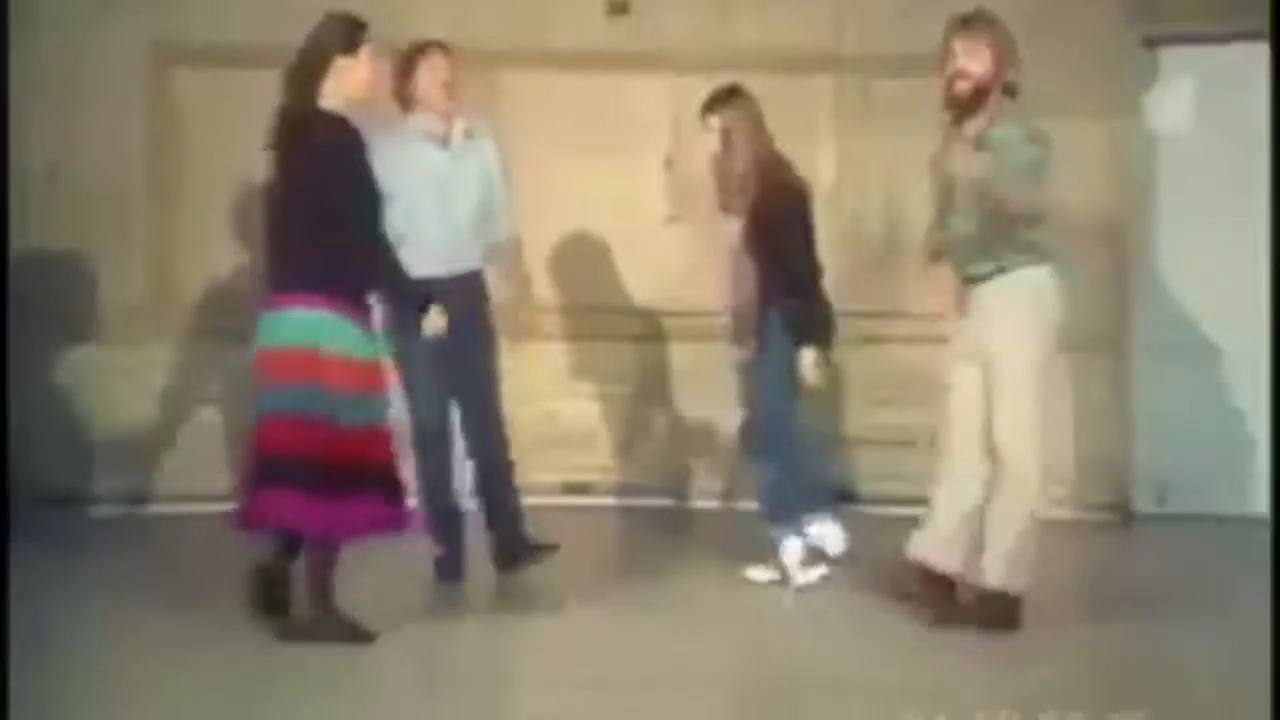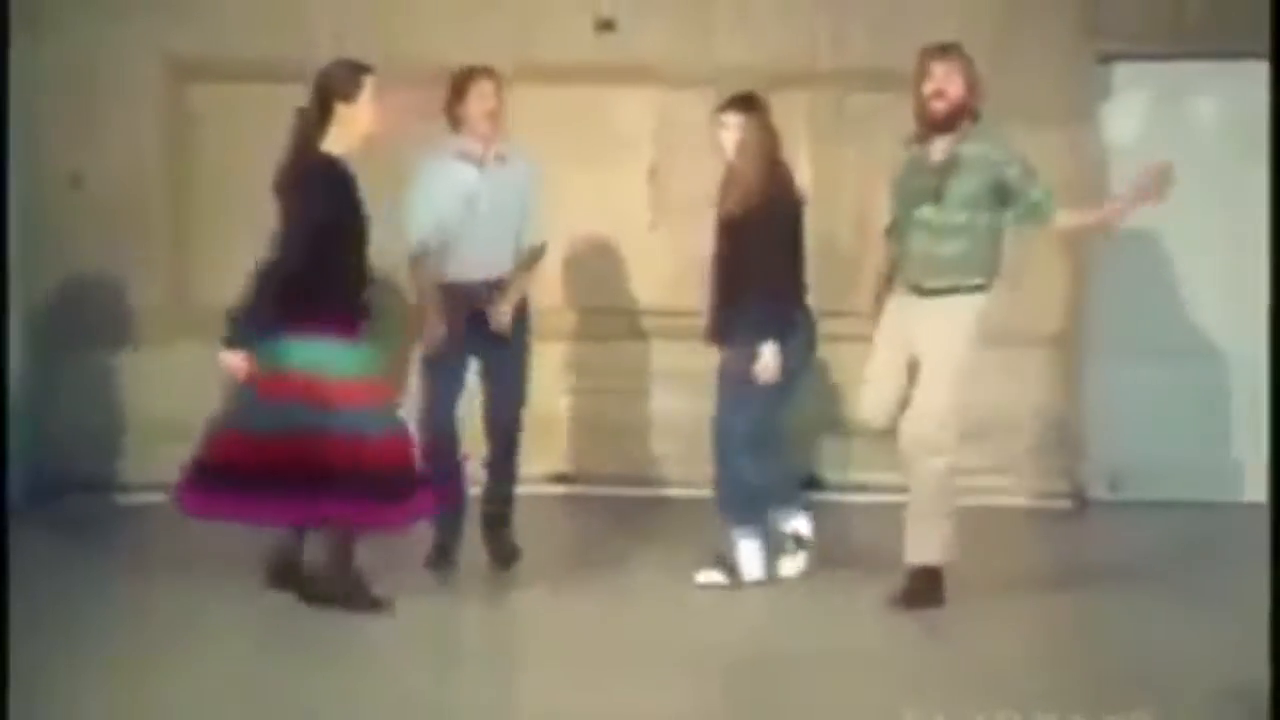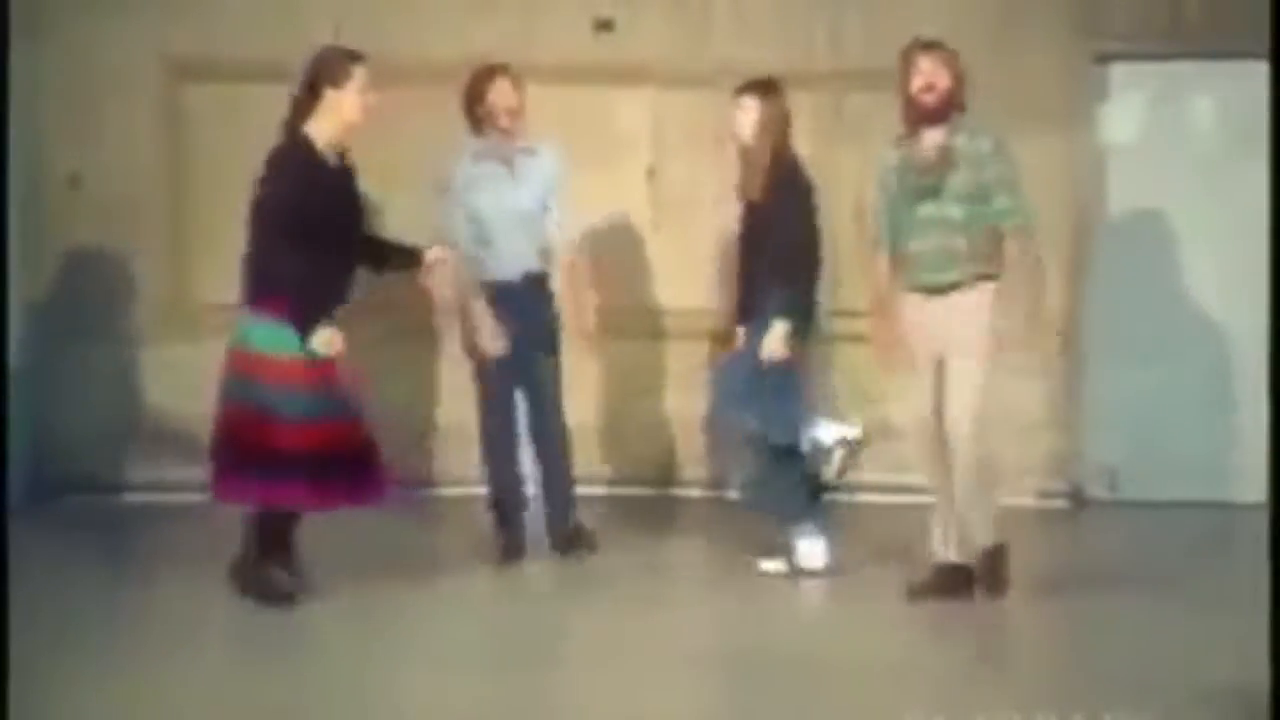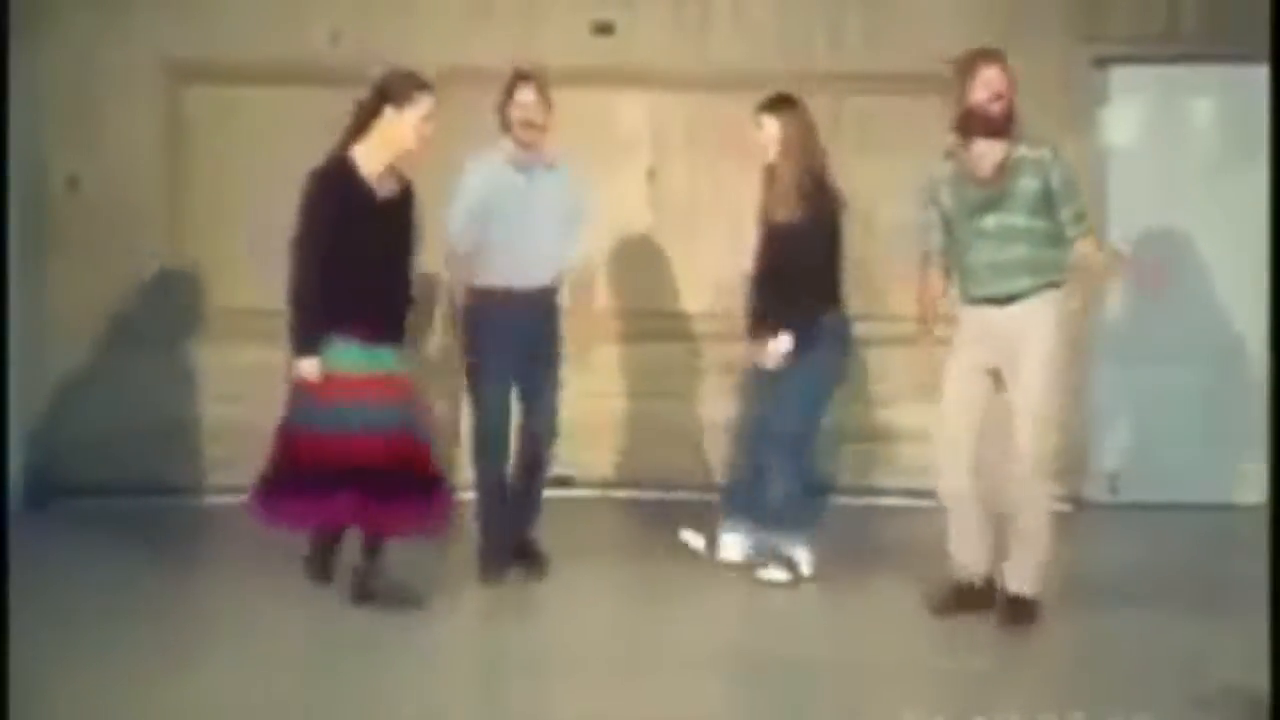
dt=0.7s
person 1, frame 1
left shoulder: (1020, 137)
right shoulder: (952, 139)
left elbow: (1016, 216)
left wrist: (982, 184)
right wrist: (933, 247)
left hip: (1018, 292)
right hip: (970, 297)
left knee: (1015, 444)
right knee: (964, 440)
left ankle: (1001, 589)
right ankle: (939, 564)
person 1, frame 2
left shoulder: (994, 156)
right shoulder: (911, 161)
left elbow: (1049, 214)
left wrist: (1125, 204)
right wrist: (870, 309)
left hip: (957, 308)
right hip: (905, 302)
left knee: (923, 433)
right knee: (872, 409)
left ankle: (926, 568)
person 1, frame 3
left shoulder: (984, 149)
right shoulder: (895, 162)
left elbow: (1016, 234)
right elbow: (886, 249)
right wrist: (884, 319)
left hip: (969, 304)
right hip: (918, 306)
left knee: (963, 428)
right knee: (931, 435)
left ankle: (985, 545)
right ankle: (952, 560)
person 1, frame 4
left shoulder: (1045, 162)
right shoulder: (944, 178)
left elbow: (1078, 235)
right elbow: (935, 260)
right wrist: (929, 327)
left hip: (1035, 315)
right hip: (975, 320)
left knee: (1029, 449)
right knee: (951, 441)
left ankle: (1023, 587)
right ankle: (971, 573)
person 2, frame 1
left shoulder: (302, 135)
right shoulder: (337, 138)
right elbow: (363, 237)
right wrist: (416, 301)
left hip: (294, 309)
right hip: (325, 313)
left knee: (304, 452)
right knee: (335, 452)
left ankle: (279, 567)
right ankle: (320, 607)
person 2, frame 2
left shoulder: (320, 173)
right shoulder: (326, 179)
right elbow: (286, 262)
right wrist: (242, 335)
left hip: (303, 334)
right hip: (322, 338)
left knee: (305, 451)
right knee: (358, 447)
left ankle: (289, 556)
right ankle: (341, 575)
person 2, frame 3
left shoulder: (336, 162)
right shoulder: (292, 160)
right elbow: (271, 249)
left wrist: (414, 258)
right wrist: (310, 323)
left hip: (314, 320)
right hip: (282, 321)
left knee: (311, 436)
right knee: (286, 434)
left ankle: (273, 549)
right ankle: (254, 560)
person 2, frame 4
left shoulder: (401, 189)
right shoulder: (332, 181)
right elbow: (307, 267)
right wrist: (305, 350)
left hip: (383, 346)
right hip: (338, 345)
left knee: (393, 463)
right knee: (345, 461)
left ankle: (369, 571)
right ankle: (324, 542)
person 3, frame 1
left shoulder: (481, 145)
right shoulder: (387, 150)
left elbow: (497, 228)
right wrist: (380, 299)
left hip: (468, 291)
right hip: (414, 297)
left knee: (485, 421)
right knee: (431, 424)
left ankle: (508, 538)
right ankle: (448, 542)
person 3, frame 2
left shoulder: (519, 169)
right shoulder: (434, 169)
left elbow: (531, 244)
right elbow: (421, 247)
left wrist: (513, 295)
right wrist: (430, 310)
left hip: (504, 300)
right hip: (449, 300)
left knee: (505, 415)
right knee: (437, 418)
left ankle: (498, 523)
right ankle: (448, 525)
person 3, frame 3
left shoulder: (545, 160)
right shoulder: (464, 170)
left elbow: (557, 228)
right elbow: (462, 246)
left wrist: (572, 274)
right wrist: (477, 310)
left hip: (534, 293)
right hip: (488, 297)
left knee: (548, 409)
right knee: (498, 414)
left ankle: (563, 524)
right ankle: (509, 524)
person 3, frame 4
left shoulder: (564, 177)
right shoulder: (479, 172)
left elbow: (574, 252)
right elbow: (458, 252)
right wrist: (454, 318)
left hip: (541, 309)
right hip: (491, 307)
left knee: (542, 426)
right knee: (492, 426)
left ankle: (521, 531)
right ankle: (495, 541)
person 4, frame 1
left shoulder: (778, 186)
right shoulder: (759, 184)
left elbow: (801, 264)
left wrist: (809, 340)
right wrist: (754, 321)
left hip: (793, 324)
right hip: (778, 320)
left knee: (770, 431)
right knee: (770, 432)
left ankle: (812, 539)
right ankle: (806, 540)
person 4, frame 2
left shoulder: (777, 194)
right shoulder: (734, 194)
left elbow: (788, 272)
left wrist: (774, 341)
right wrist: (721, 336)
left hip: (780, 334)
right hip: (743, 332)
left knee: (744, 434)
right knee: (734, 437)
left ankle: (791, 520)
right ankle: (749, 554)
person 4, frame 3
left shoulder: (785, 177)
right shoulder: (761, 178)
left elbow: (801, 253)
left wrist: (786, 320)
right wrist: (744, 320)
left hip: (780, 312)
right hip: (764, 312)
left knee: (735, 396)
right knee: (770, 431)
right ankle: (806, 546)
person 4, frame 4
left shoulder: (817, 198)
right shoulder: (780, 195)
left elbow: (820, 276)
left wrist: (790, 332)
right wrist: (759, 329)
left hip: (817, 333)
right hip: (784, 332)
left knee: (785, 436)
right knee: (757, 433)
left ankle: (798, 548)
right ankle: (735, 535)
